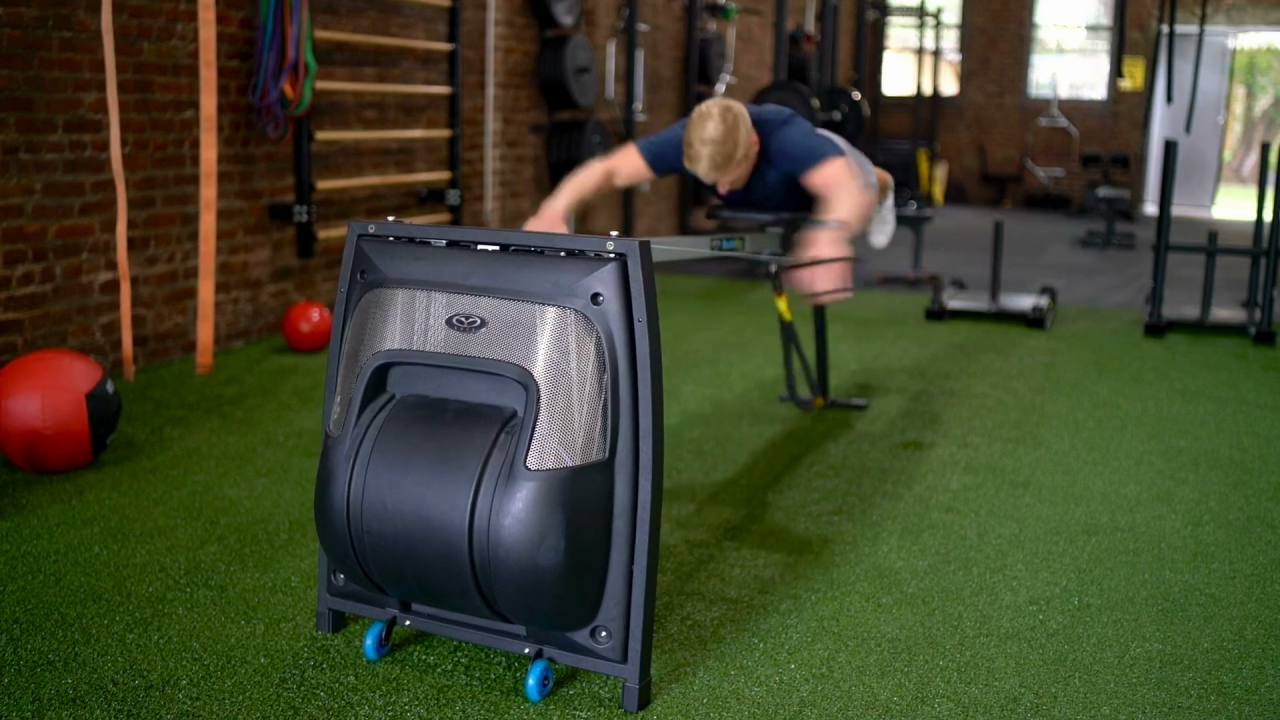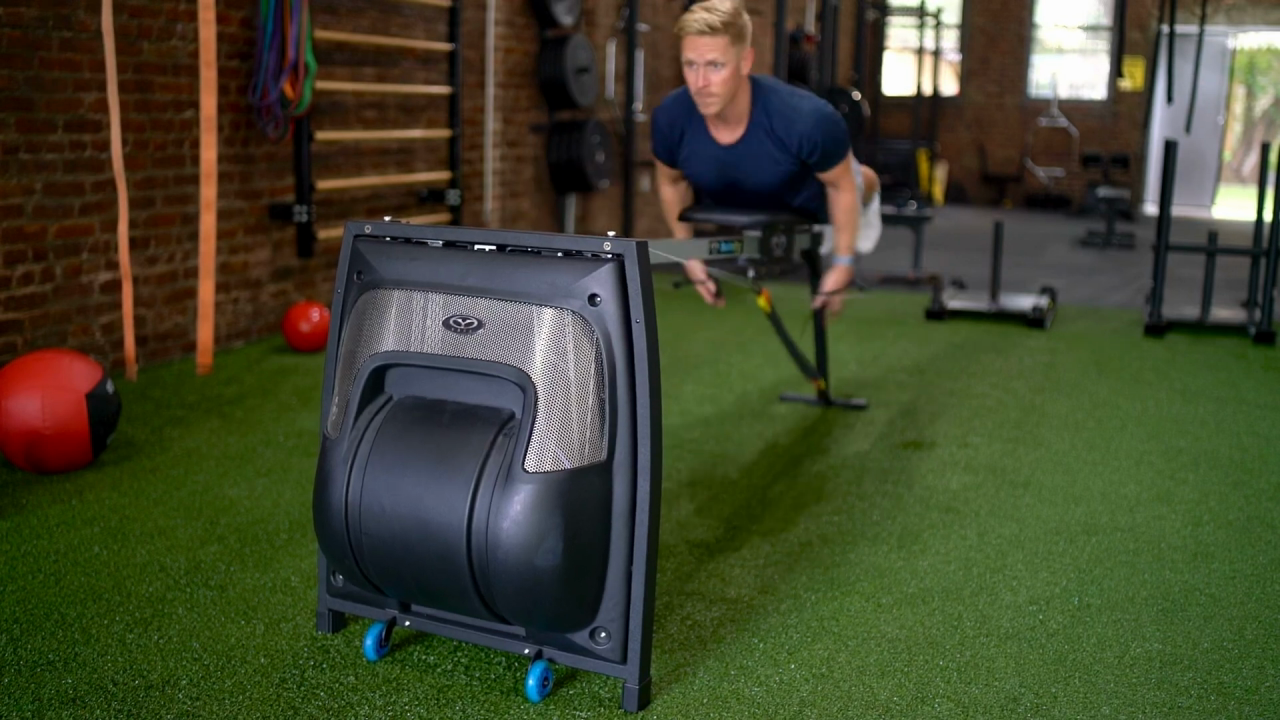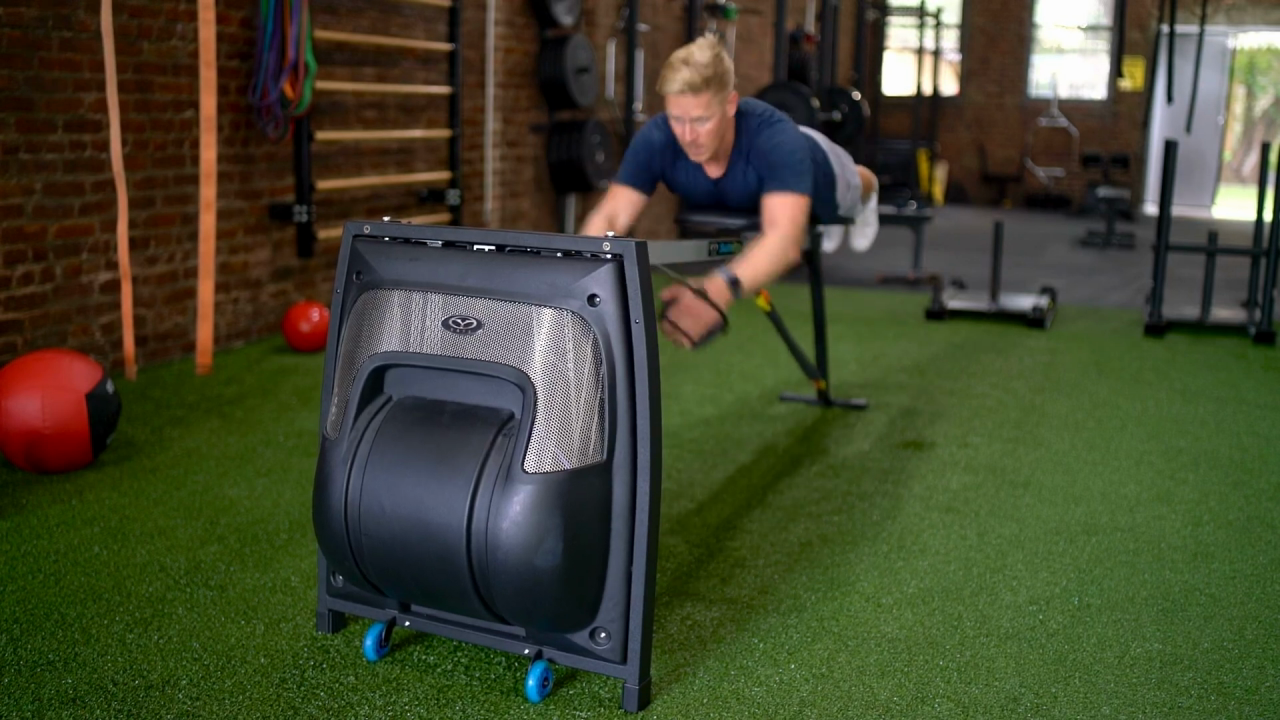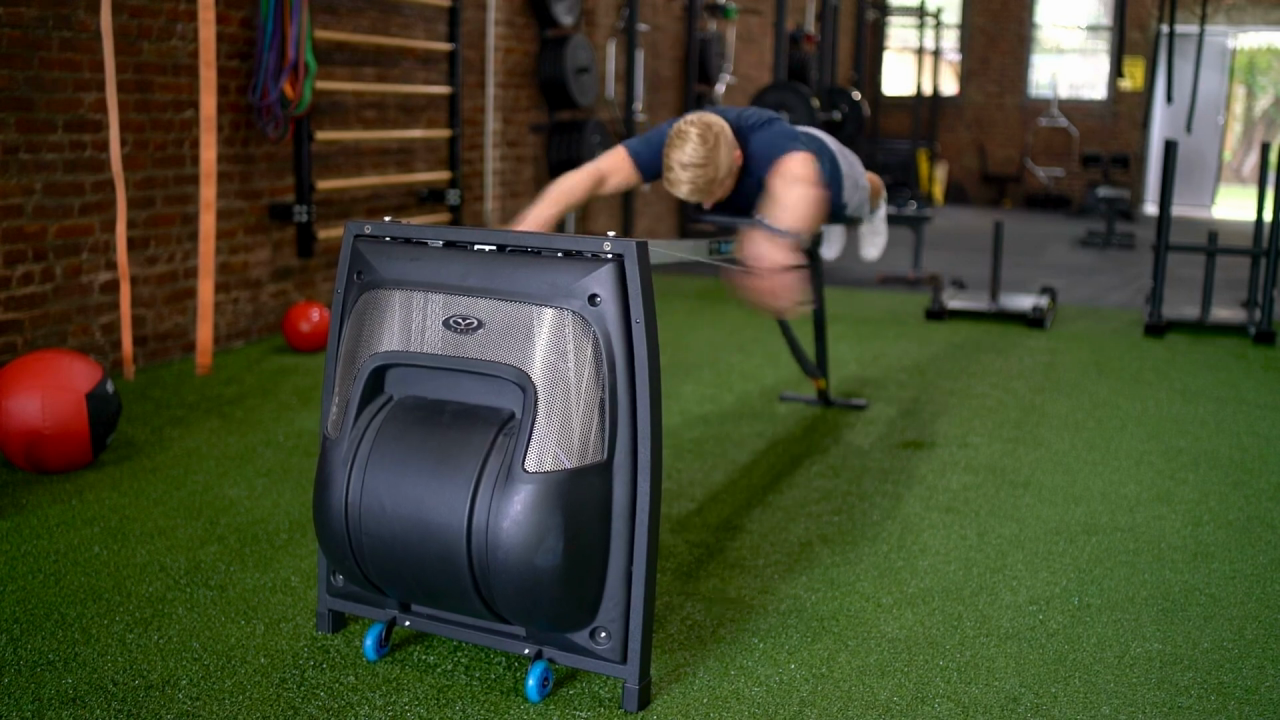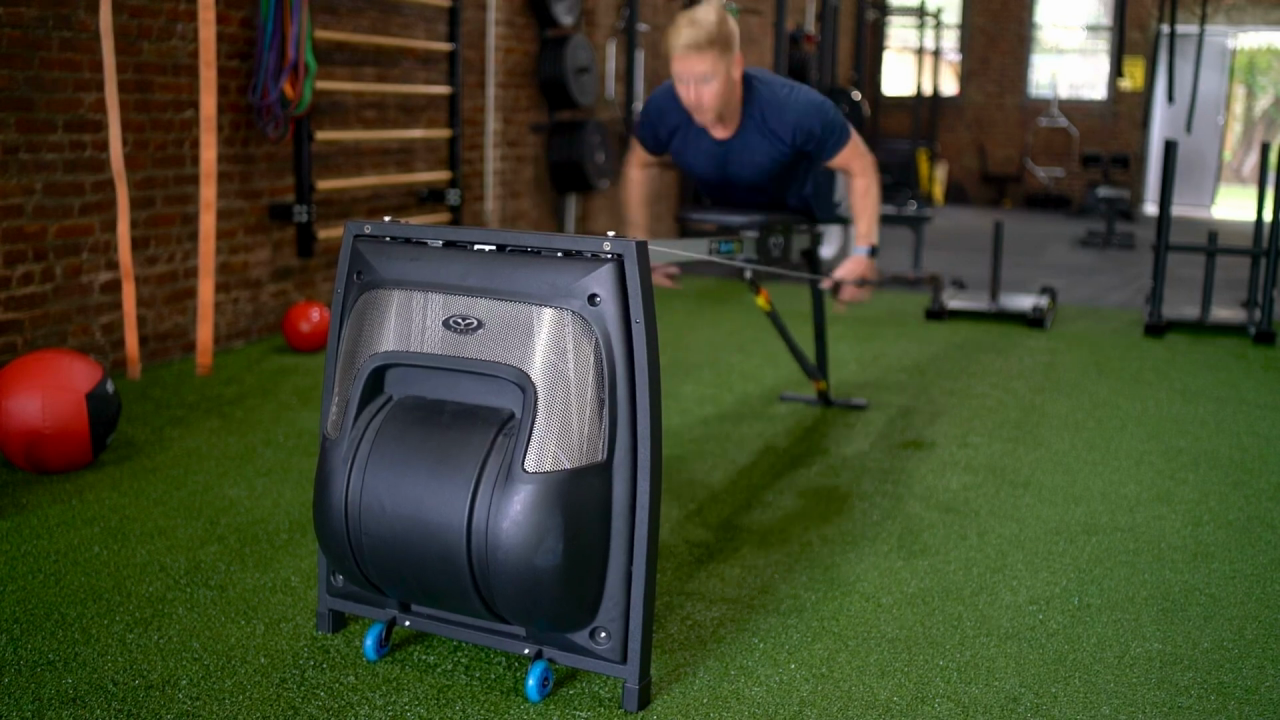
dt=0.4s
person 1, frame 1
left shoulder: (790, 138)
right shoulder: (686, 139)
left elbow: (850, 189)
right elbow: (610, 168)
left wrist: (831, 233)
right wrist: (553, 211)
left hip: (823, 165)
person 1, frame 2
left shoulder: (804, 117)
right shoulder: (670, 116)
left elbow: (838, 183)
left wrist: (842, 263)
right wrist: (689, 255)
left hip: (809, 195)
left ankle: (868, 186)
person 1, frame 3
left shoulder: (778, 142)
right shoulder: (656, 140)
left elbow: (784, 237)
right elbow: (611, 216)
left wrist: (719, 289)
left hip: (812, 170)
person 1, frame 4
left shoulder: (770, 140)
right shoulder: (673, 143)
left elbow: (800, 183)
right elbow: (597, 173)
left wrist: (778, 239)
right wrist: (533, 222)
left hip: (806, 169)
left ankle: (872, 196)
person 1, frame 5
left shoulder: (796, 107)
right shoulder: (663, 109)
left elbow: (859, 166)
right elbow: (641, 164)
left wrist: (862, 252)
right wrist: (641, 244)
left hip: (805, 196)
